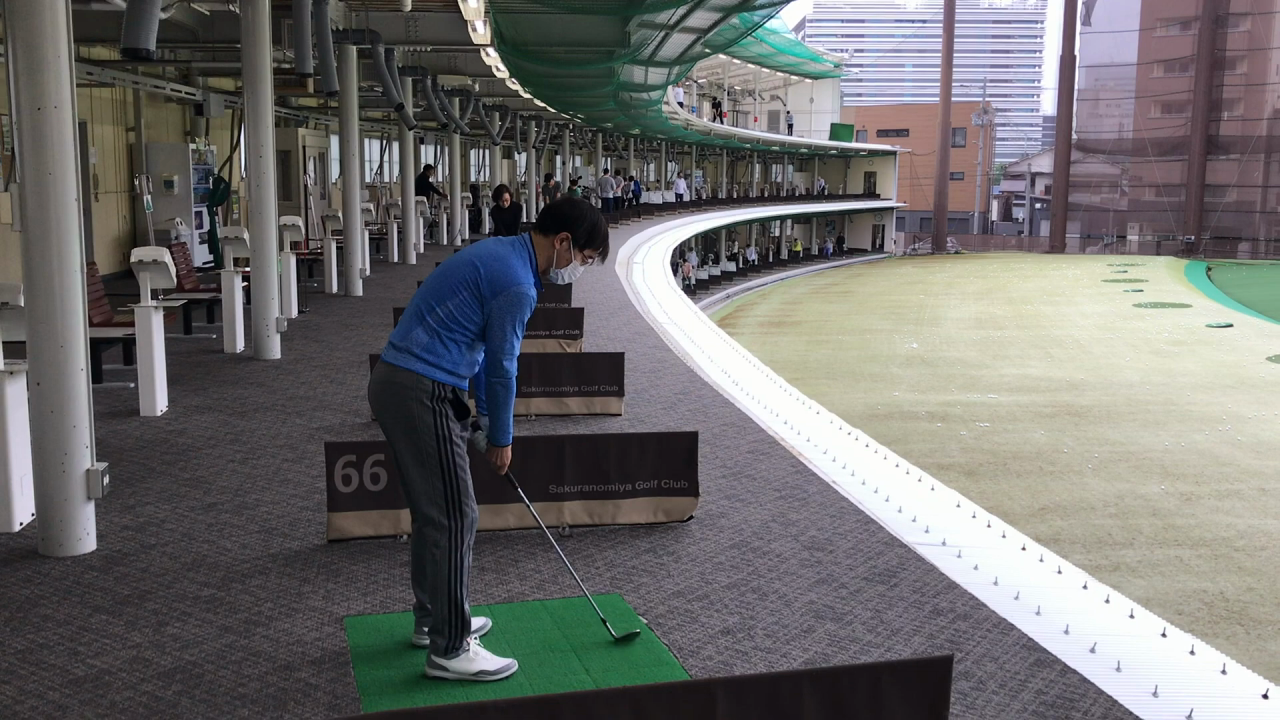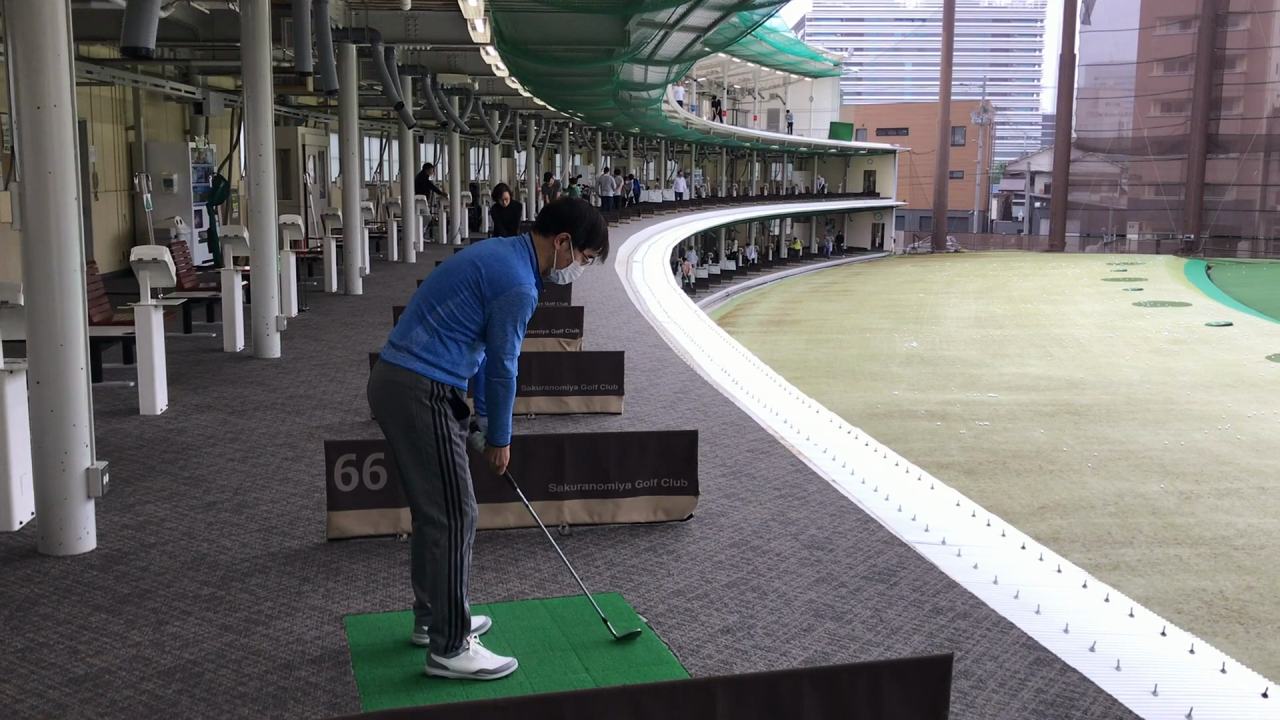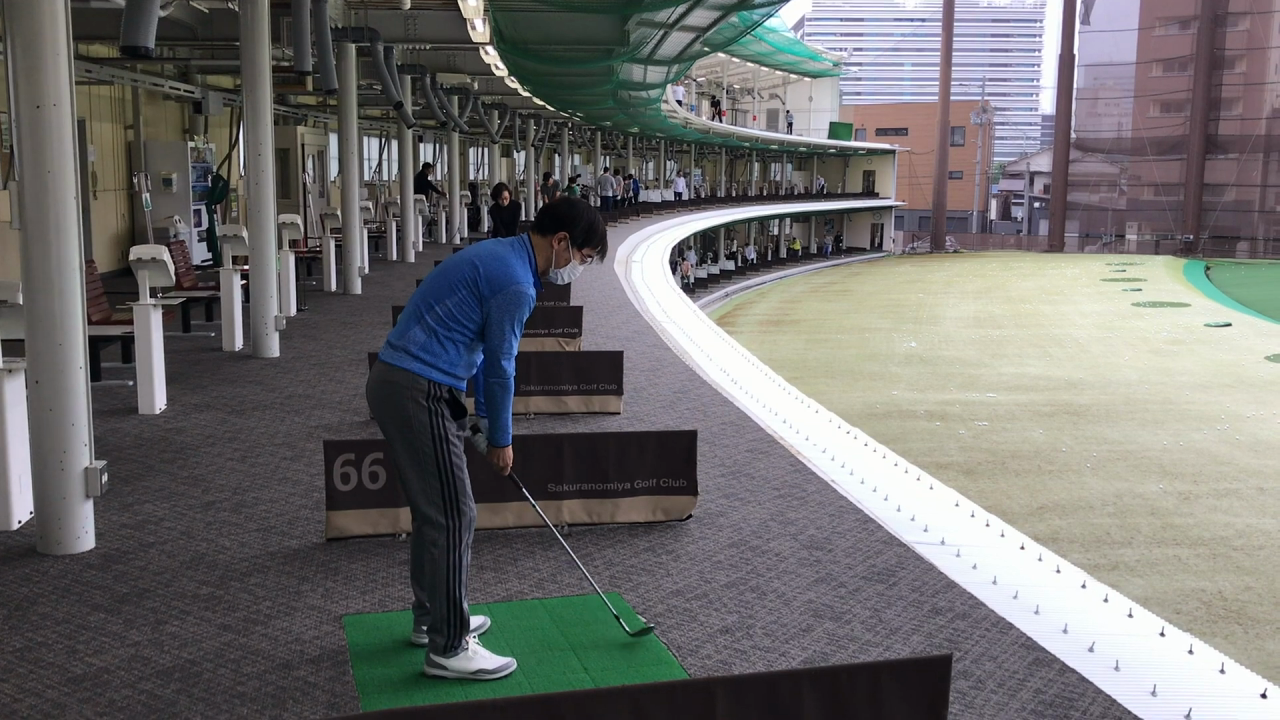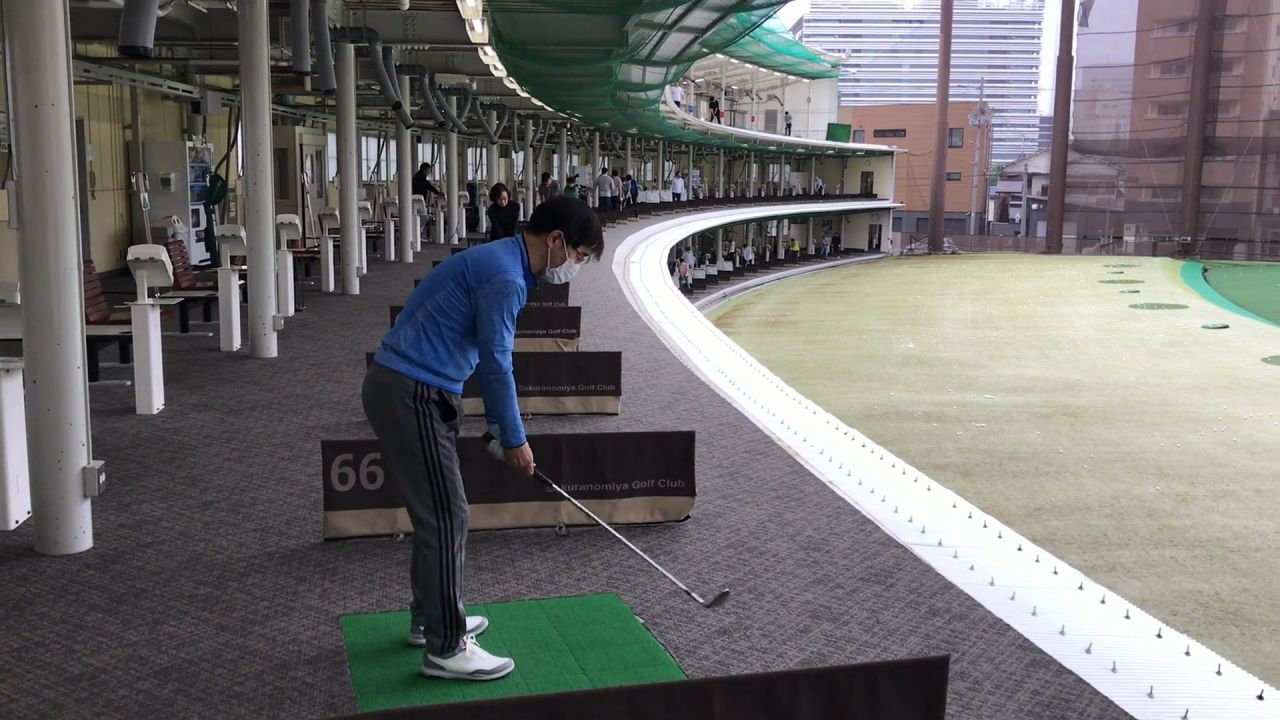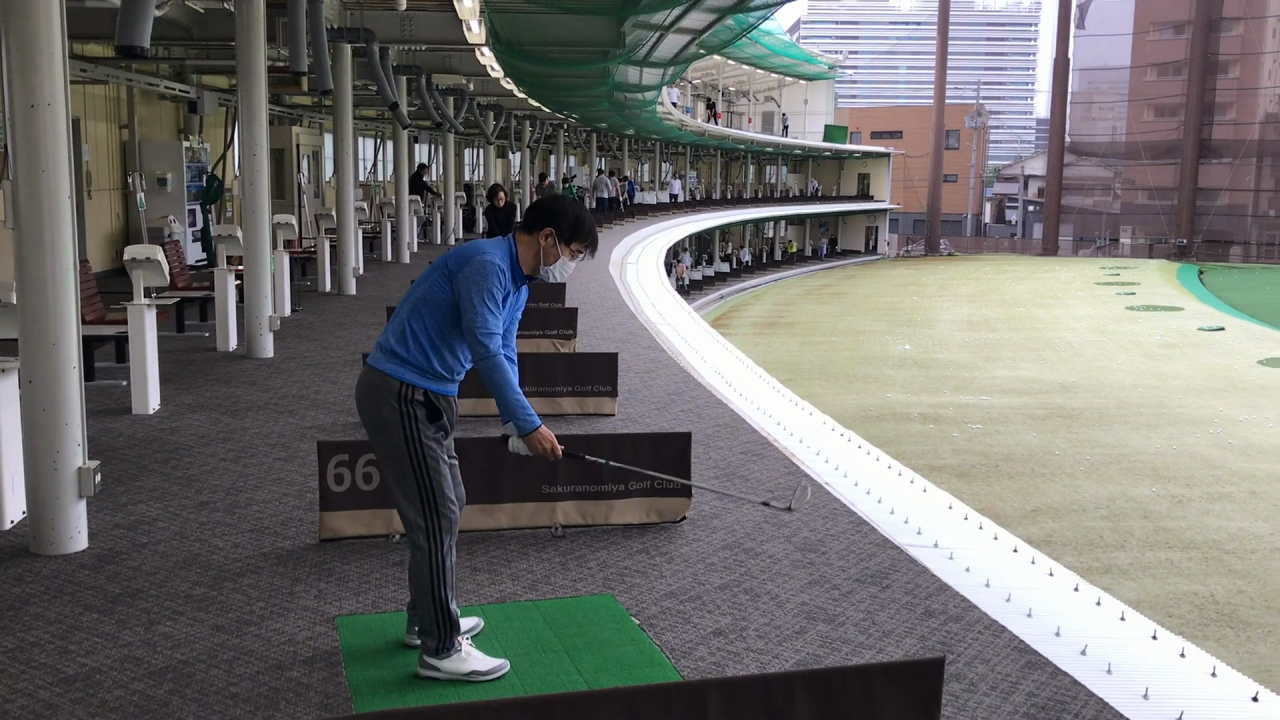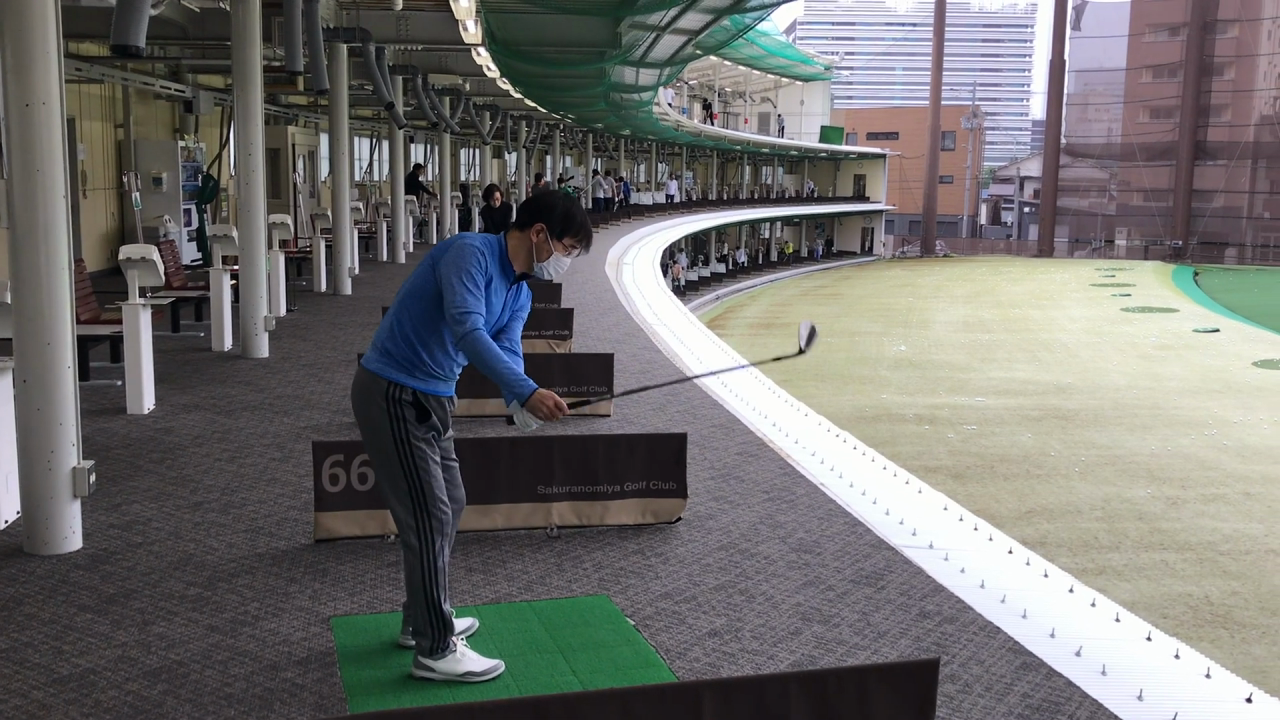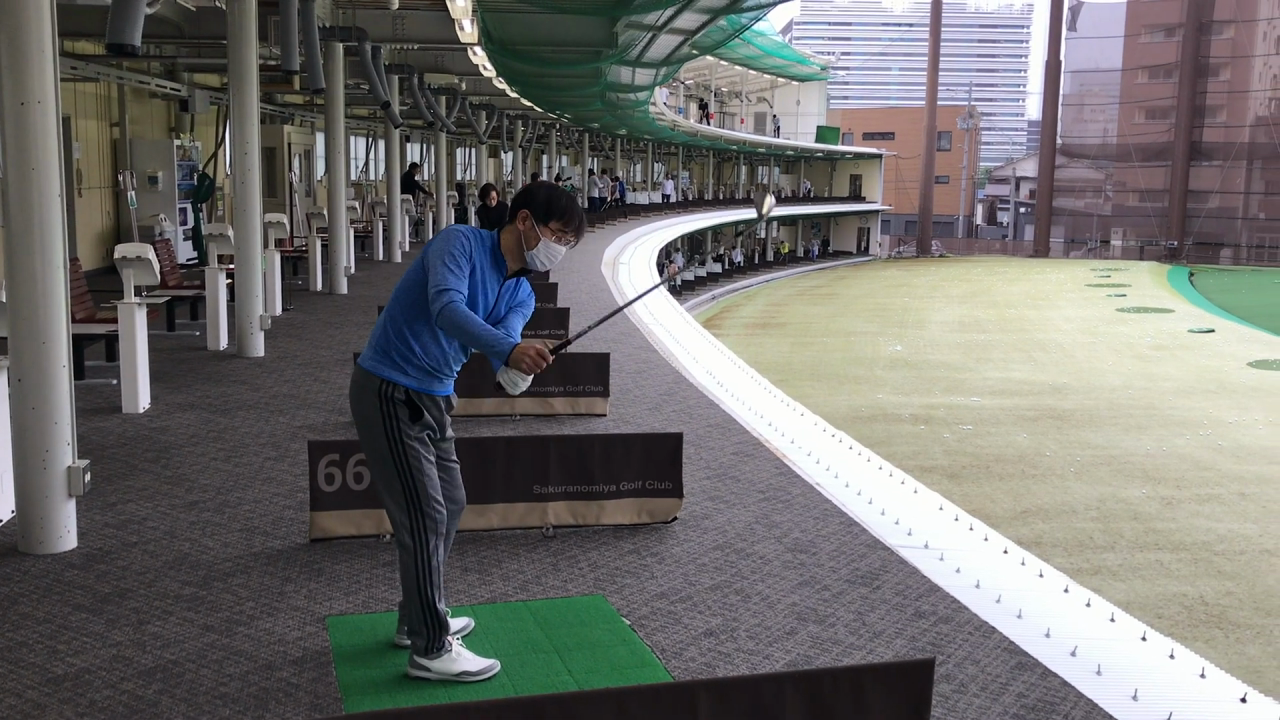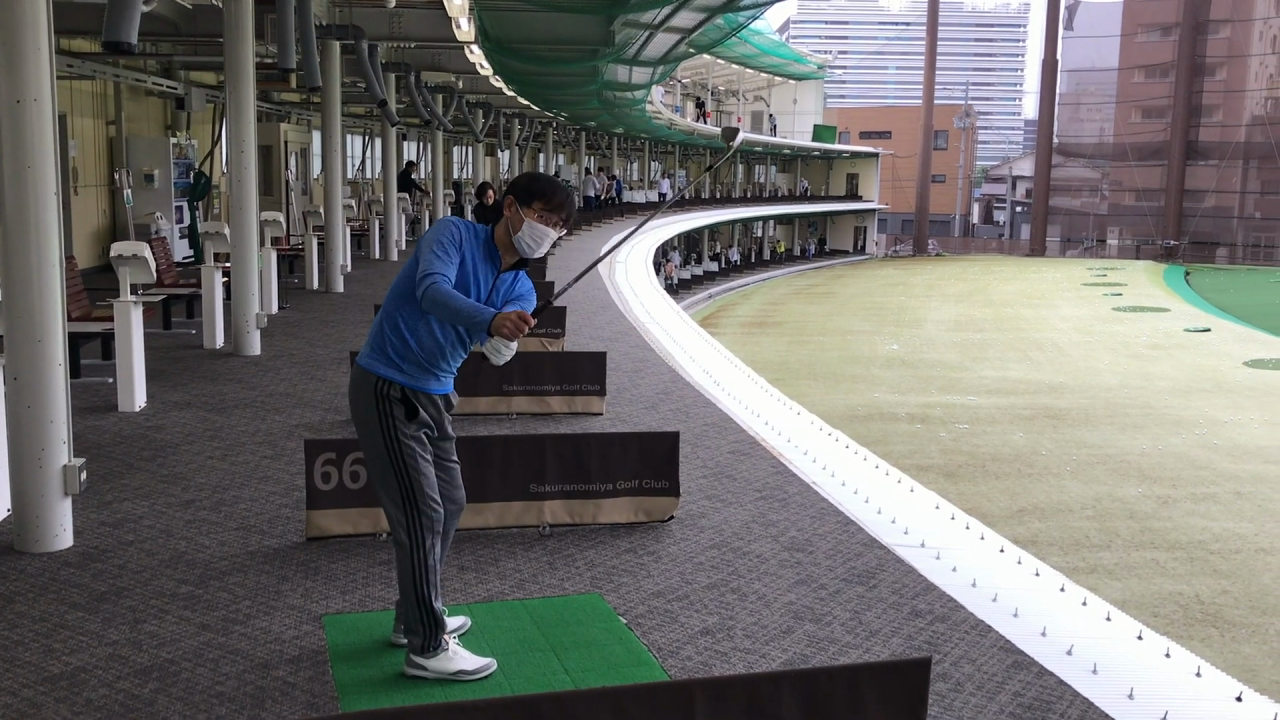
dt=0.2s
person 1, frame 1
left shoulder: (498, 253)
right shoulder: (516, 283)
right elbow: (502, 367)
left wrist: (484, 415)
right wrist: (501, 438)
left hip: (395, 382)
right hip: (422, 393)
left knee: (432, 511)
right knee: (454, 517)
left ankle: (434, 618)
right ankle: (449, 648)
person 1, frame 2
left shoulder: (498, 253)
right shoulder: (517, 285)
right elbow: (502, 366)
left wrist: (482, 415)
right wrist: (499, 438)
left hip: (394, 380)
right hip: (421, 392)
left knee: (432, 510)
right knee: (454, 516)
left ankle: (434, 616)
right ankle: (449, 647)
person 1, frame 3
left shoulder: (498, 255)
right shoulder: (515, 284)
right elbow: (499, 367)
left wrist: (486, 419)
right wrist: (502, 439)
left hip: (395, 382)
right hip: (419, 393)
left knee: (433, 510)
right knee: (453, 516)
left ankle: (433, 616)
right ankle: (447, 647)
person 1, frame 4
left shoulder: (504, 266)
right shoulder: (504, 276)
left elbow: (492, 358)
right elbow: (495, 364)
left wrist: (502, 428)
right wrist: (516, 439)
left hip: (403, 388)
right hip: (411, 394)
left knee: (439, 510)
right knee: (446, 517)
left ankle: (431, 617)
right ankle: (445, 648)
person 1, frame 5
left shoulder: (517, 287)
right shoulder: (486, 262)
left elbow: (503, 355)
right elbow: (486, 353)
left wrist: (516, 423)
right wrist: (531, 423)
left hip: (425, 395)
right hip: (400, 394)
left knee: (445, 507)
right knee: (436, 517)
left ankle: (428, 619)
right ankle: (440, 649)
person 1, frame 6
left shoulder: (520, 295)
right shoulder: (469, 252)
left elbow: (507, 352)
right elbow: (466, 332)
left wrist: (522, 402)
right wrist: (528, 390)
left hip: (430, 397)
right hip: (393, 393)
left knee: (447, 507)
right knee: (429, 517)
left ankle: (424, 619)
right ankle: (435, 649)
person 1, frame 7
left shoulder: (522, 295)
right shoulder: (459, 241)
left elbow: (504, 341)
right elbow: (446, 308)
left wrist: (518, 363)
right wrist: (509, 348)
left hip: (433, 395)
right hip: (388, 391)
left knee: (448, 505)
right knee: (424, 516)
left ankle: (420, 618)
right ankle: (430, 649)
person 1, frame 8
left shoulder: (522, 289)
right shoulder: (453, 234)
left elbow: (498, 336)
right elbow: (432, 291)
left wrist: (505, 337)
right wrist: (491, 319)
left hip: (434, 393)
right hip: (386, 389)
left knee: (448, 504)
right knee: (420, 514)
left ankle: (416, 616)
right ankle: (426, 648)
